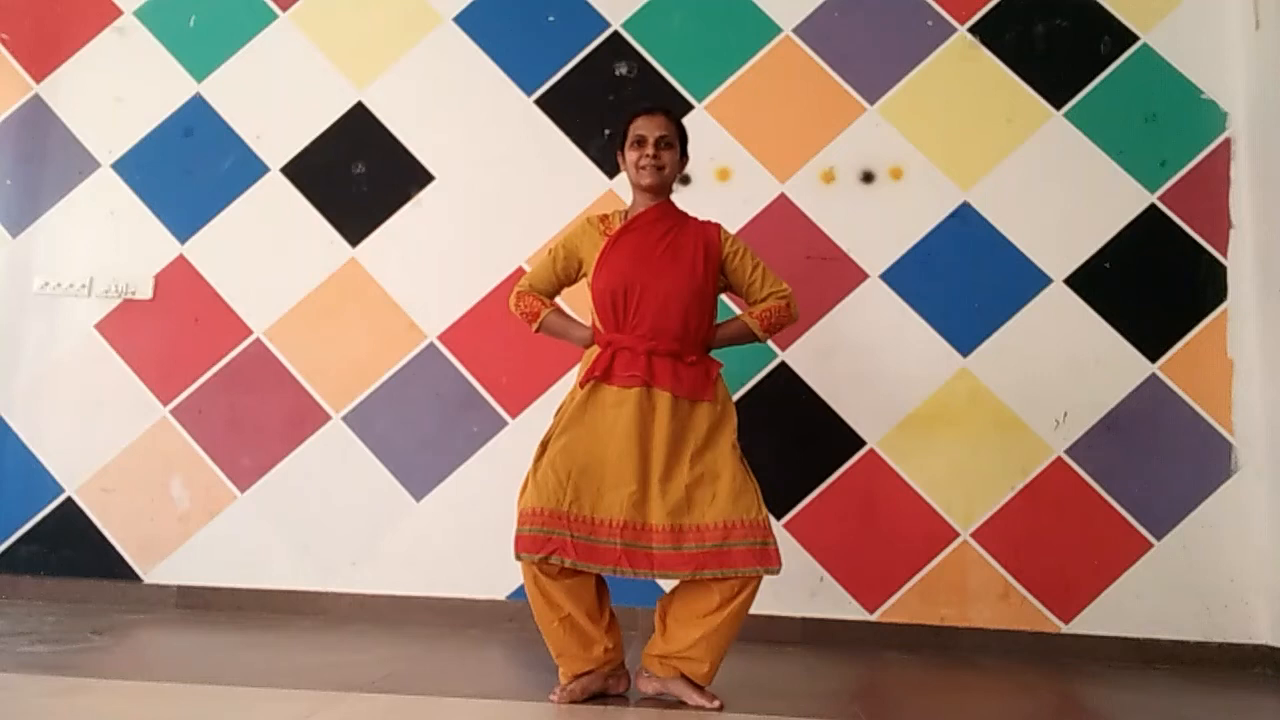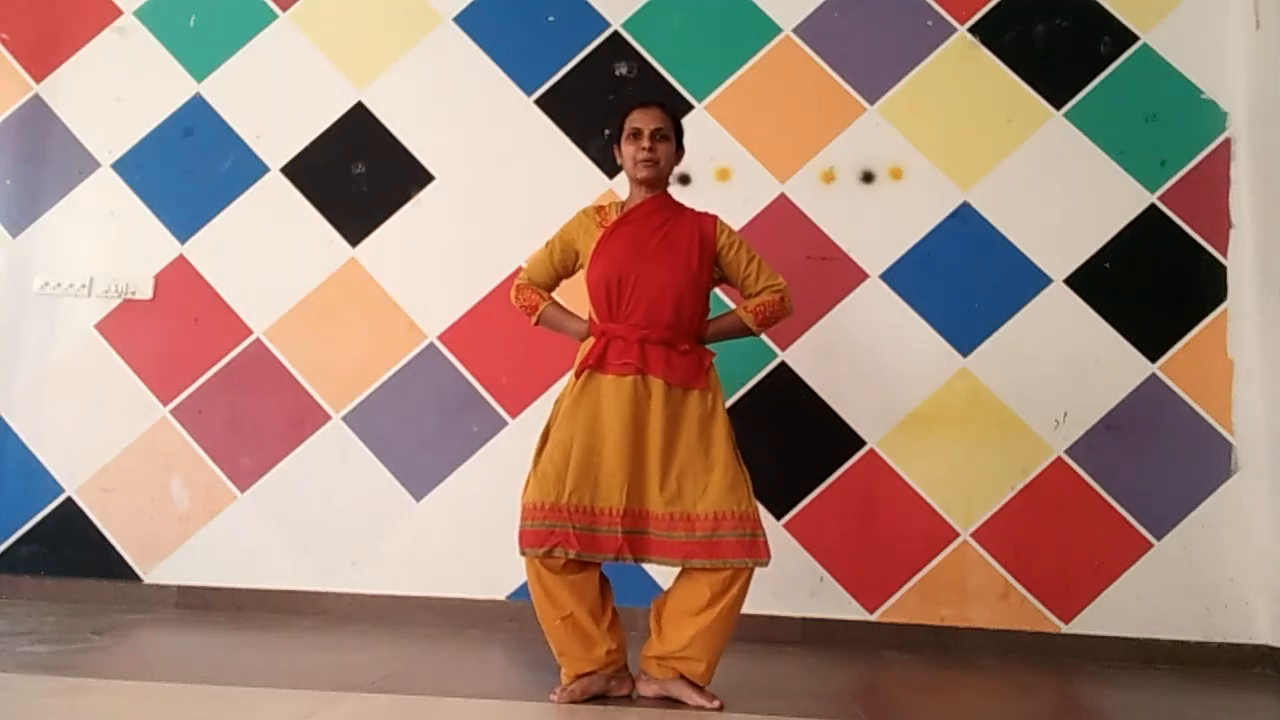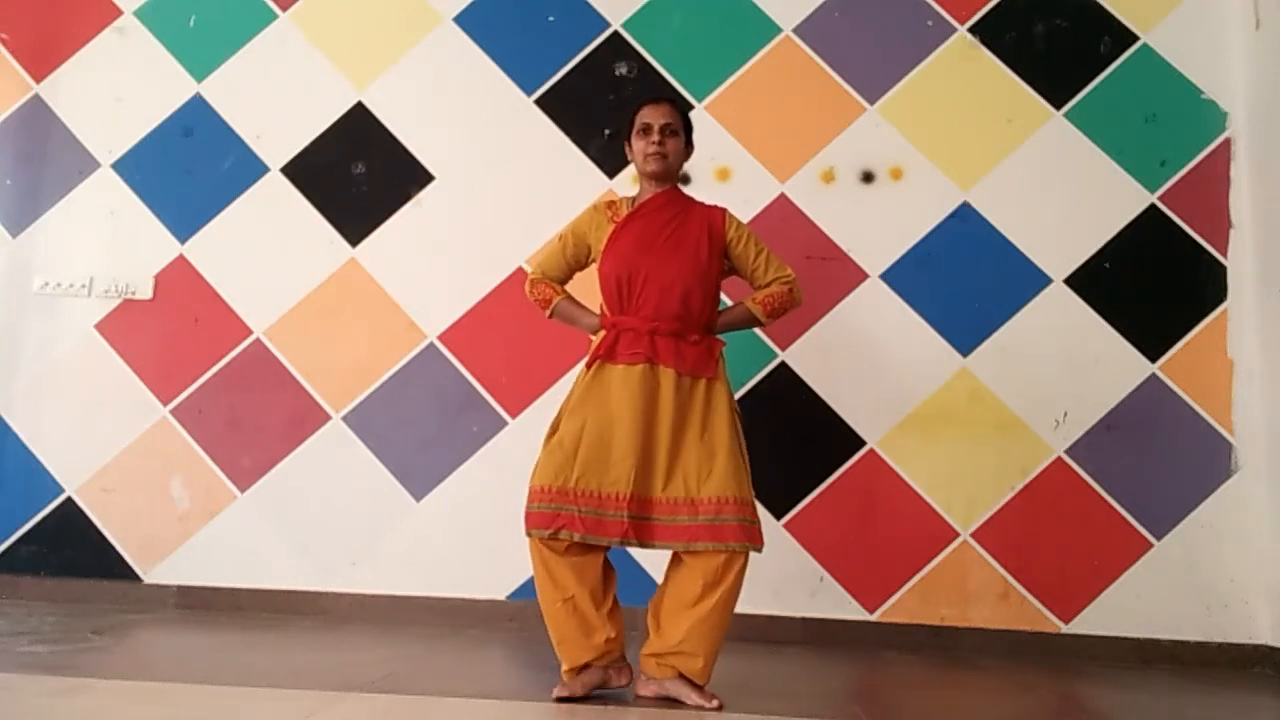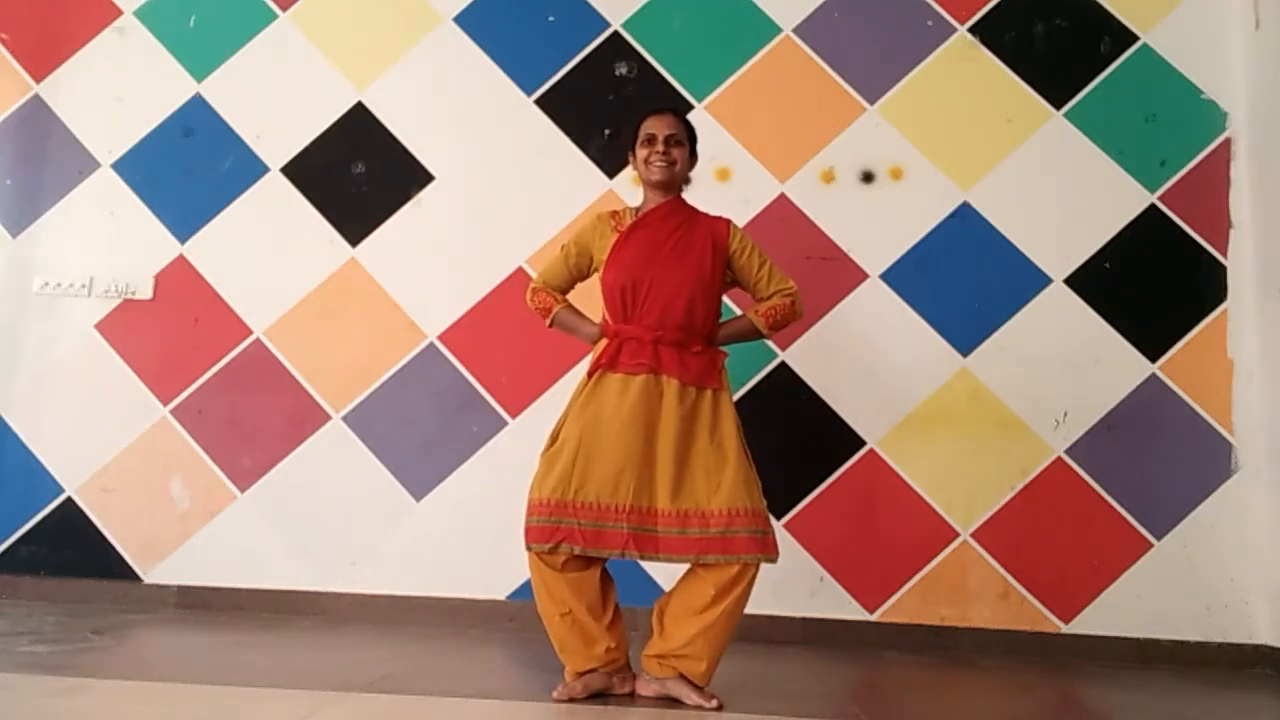
dt=1s
person 1, frame 1
left shoulder: (711, 239)
right shoulder: (593, 233)
left elbow: (779, 302)
right elbow: (525, 296)
left wrist: (708, 339)
right wrist: (589, 336)
left hip: (689, 412)
right hip: (607, 402)
left knee: (740, 545)
right knee: (545, 529)
left ankle: (671, 666)
right ankle: (595, 665)
person 1, frame 2
left shoulder: (706, 230)
right shoulder: (591, 224)
left elbow: (774, 295)
right elbow: (525, 287)
left wrist: (701, 332)
right wrist: (585, 330)
left hip: (683, 399)
right hip: (602, 392)
left knee: (727, 539)
right knee: (553, 531)
left ankle: (670, 667)
right ankle: (597, 666)
person 1, frame 3
left shoulder: (716, 223)
right shoulder: (602, 218)
left elbow: (783, 286)
right elbow: (539, 279)
left wrist: (712, 322)
right wrist: (596, 323)
left hip: (691, 389)
right hip: (614, 382)
left knee: (719, 532)
right knee: (558, 518)
left ankle: (669, 668)
right ankle: (596, 659)
person 1, frame 4
left shoulder: (719, 234)
right shoulder: (605, 229)
left elbow: (784, 299)
right elbow: (541, 290)
left wrist: (715, 335)
right wrist: (598, 333)
left hip: (694, 402)
right hip: (615, 396)
left knee: (735, 540)
right knee: (555, 528)
left ankle: (670, 666)
right ankle: (601, 663)
